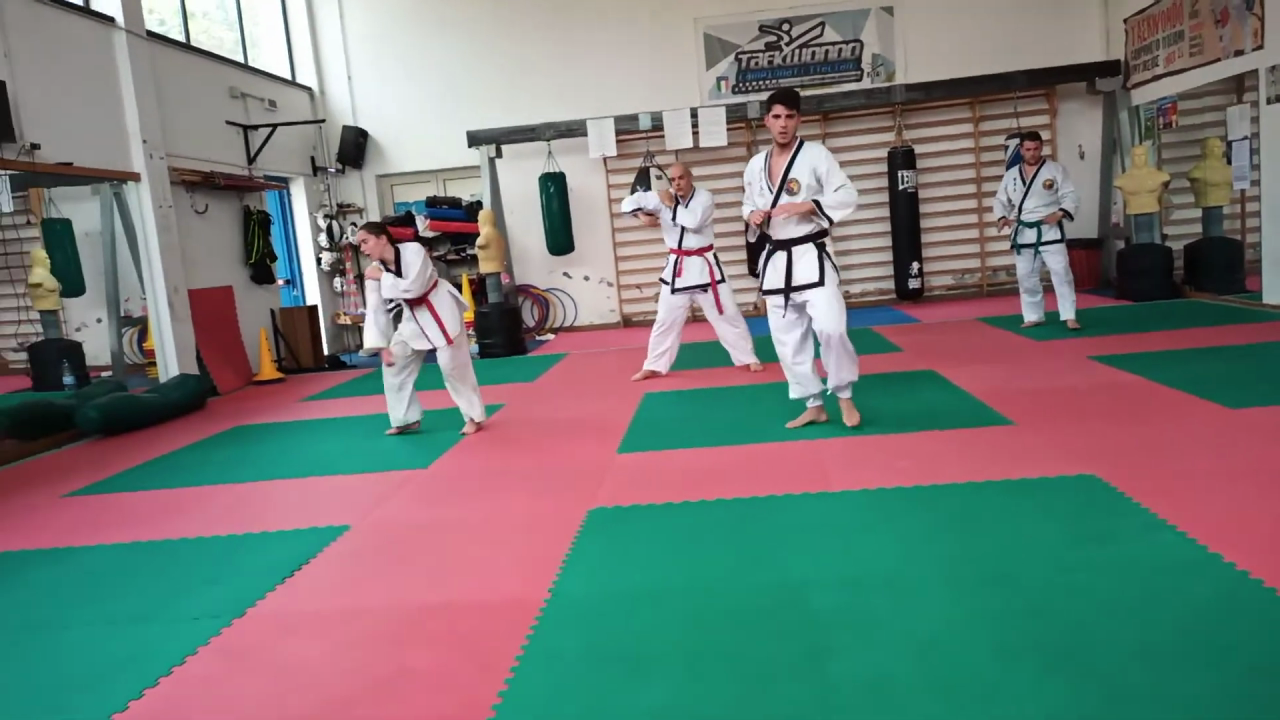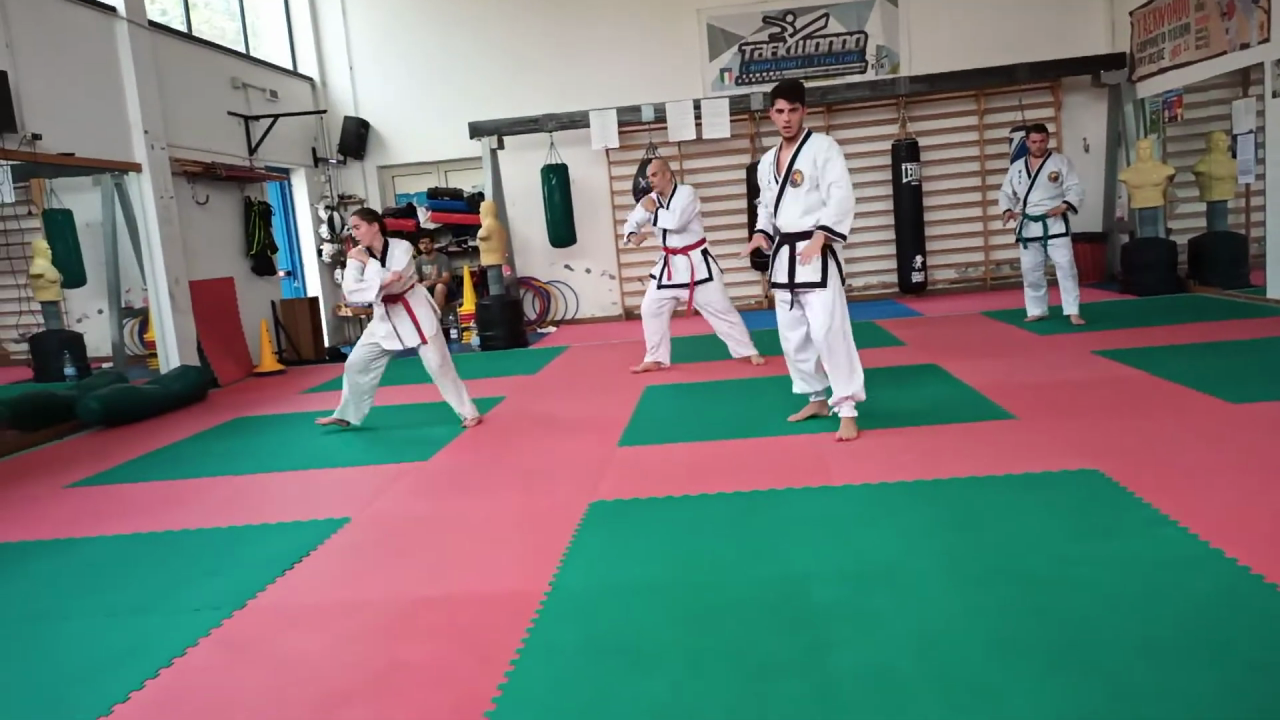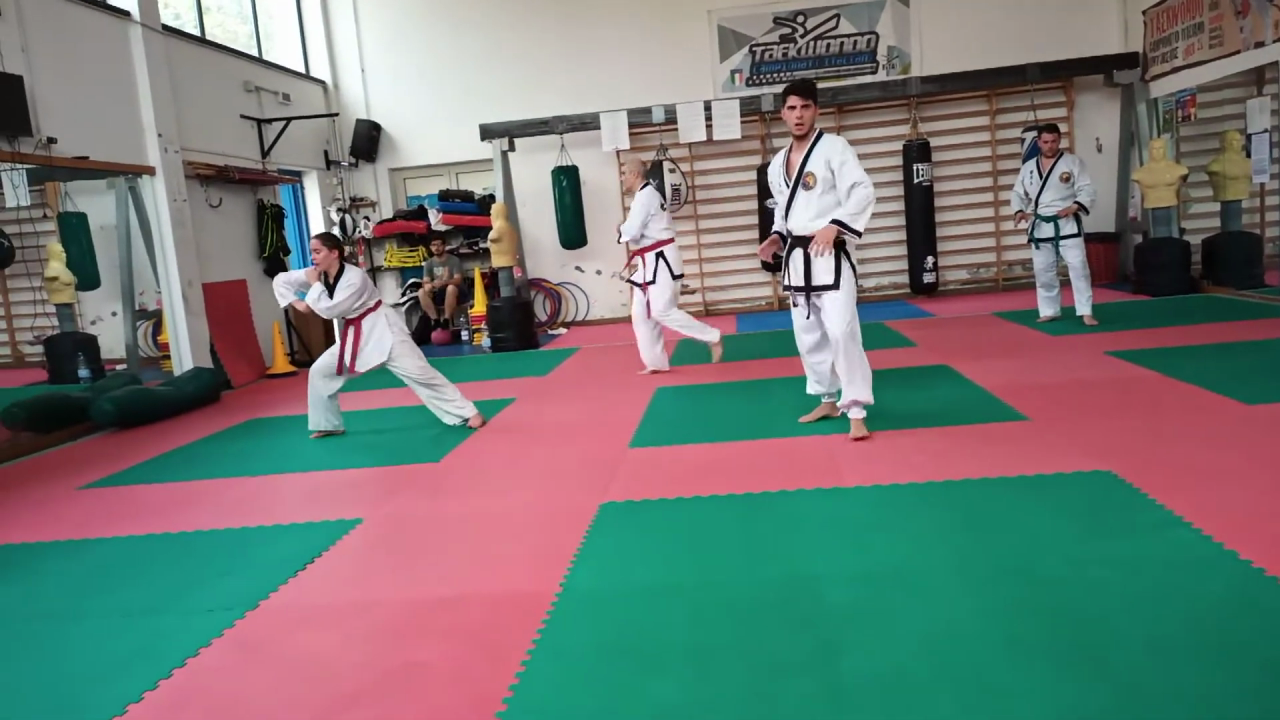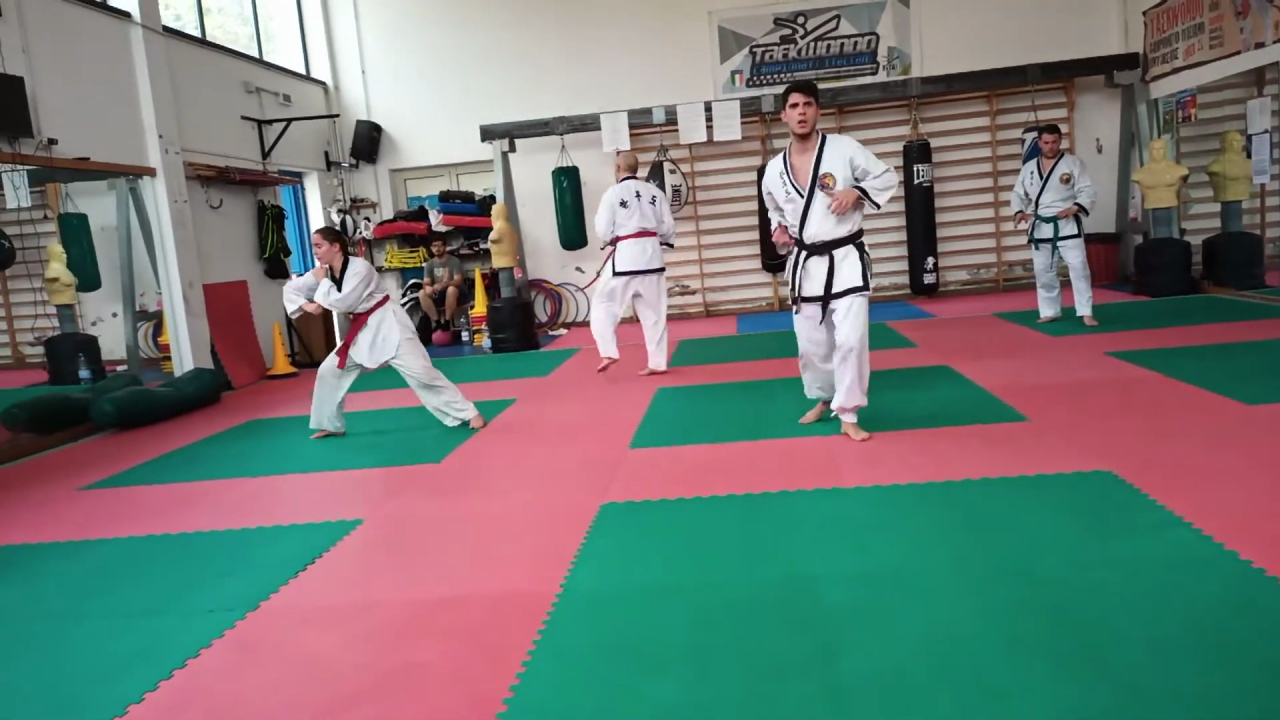
dt=0.3s
person 1, frame 1
left shoulder: (816, 155)
right shoulder: (756, 165)
left elbow: (847, 195)
right elbow: (749, 204)
left wrist: (807, 206)
right wrist: (752, 216)
left hip: (811, 256)
right hip: (775, 261)
left knee: (831, 328)
right knee: (787, 341)
left ankle: (843, 394)
right ankle: (813, 405)
person 1, frame 2
left shoulder: (823, 146)
right shoulder: (767, 161)
left elbow: (841, 194)
left wrist: (821, 236)
right wrist: (762, 235)
left hip: (817, 253)
right hip: (784, 255)
left knee: (829, 331)
right knee: (793, 335)
left ankle: (847, 410)
right ankle: (817, 398)
person 1, frame 3
left shoulder: (835, 147)
right shoulder: (777, 164)
left elbow: (862, 192)
left wrist: (834, 228)
right wrist: (778, 237)
left hip: (830, 256)
right hip: (797, 258)
left knee: (841, 331)
right knee: (808, 337)
left ankle: (855, 411)
right ankle: (828, 399)
person 1, frame 4
left shoulder: (844, 147)
right shoulder: (775, 170)
left elbow: (888, 177)
left wrist: (857, 190)
right wrist: (778, 229)
left hip: (846, 260)
right hip: (805, 265)
left knee: (851, 339)
right knee: (810, 344)
left ankle: (848, 414)
right ankle: (825, 398)
person 2, frame 1
left shoulder: (704, 197)
right shoulder: (661, 198)
left elbow: (693, 220)
right elbow: (628, 203)
left wrist: (671, 205)
right wrist: (641, 214)
left hip: (705, 265)
right hip: (677, 267)
left knee: (727, 313)
right knee: (666, 319)
left ankle: (748, 358)
right ankle: (653, 366)
person 2, frame 2
left shoulder: (687, 193)
right shoulder: (651, 199)
left elbow: (676, 222)
right elbow: (633, 221)
left wrist: (654, 209)
right wrist: (630, 236)
left hip: (695, 261)
right hip: (670, 264)
left knee: (720, 308)
right knee: (651, 310)
left ankle: (750, 351)
right ankle: (655, 358)
person 2, frame 3
left shoulder: (645, 197)
right shoulder: (651, 194)
left elbow: (632, 233)
left wrist: (623, 228)
right wrist: (637, 255)
left hip: (660, 261)
right hip: (652, 261)
left knee: (663, 312)
right knee: (642, 315)
left ankle: (712, 337)
right ankle: (655, 362)
person 2, frame 4
left shoulder: (613, 193)
right shoulder: (654, 191)
left elbow: (602, 230)
right elbow: (668, 224)
left wrist: (614, 240)
right wrist: (661, 242)
left hip: (627, 253)
right hip: (651, 251)
left knee: (603, 305)
right knee: (654, 312)
left ankle: (608, 352)
right ankle: (658, 363)
person 3, frame 1
left shoulder: (414, 250)
right shoulder: (376, 271)
left elbow: (414, 288)
right elbow: (376, 310)
left wrist: (382, 277)
right wrist: (381, 346)
left hip: (441, 309)
right hip: (413, 316)
left knee: (452, 365)
right knee: (394, 366)
left ankle: (474, 416)
right ankle: (406, 420)
person 3, frame 2
left shoulder: (402, 247)
right shoulder: (357, 256)
left elbow: (399, 279)
right elbow: (353, 291)
left wrist: (367, 262)
right wrist: (384, 282)
left hip: (414, 311)
right hip: (385, 317)
left knee: (437, 364)
right knee: (357, 364)
left ankle: (469, 412)
right ankle: (346, 415)
person 3, frame 3
left shoulder: (356, 278)
right shoulder: (316, 274)
left elbow: (330, 311)
right elbow: (282, 281)
left wrist: (315, 286)
right wrist: (296, 302)
left hip: (382, 329)
right hip: (354, 335)
left knee: (419, 372)
right knee: (319, 373)
left ankle: (468, 412)
right ankle: (327, 425)
person 3, frame 4
left shoulder: (360, 268)
right shoulder: (323, 272)
left elbow: (342, 304)
right elbow: (291, 288)
left wrist: (323, 282)
right wrist: (306, 303)
left hip: (387, 324)
right hip: (360, 330)
left knee: (420, 371)
right knee: (328, 372)
left ankle: (468, 413)
right ankle: (330, 424)
person 4, frame 1
left shoulder: (1055, 169)
right shoulder: (1011, 175)
left elbow: (1070, 196)
right elbow: (1001, 200)
left wrist: (1060, 213)
right wrist: (1002, 217)
left hip: (1049, 230)
right hip: (1023, 233)
left knee: (1061, 271)
right knee: (1026, 277)
left ankle: (1070, 317)
right ankle: (1033, 316)
person 4, frame 2
left shoulder: (1061, 162)
right shoulder: (1017, 167)
left elbow: (1075, 189)
right elbow: (1006, 193)
left wrist: (1064, 206)
right wrist: (1007, 210)
left hip: (1054, 224)
right hip: (1028, 226)
left knee: (1066, 266)
right knee: (1031, 270)
left ankle: (1073, 312)
right ankle: (1037, 310)
person 4, frame 3
left shoulder: (1073, 162)
right shoulder: (1028, 167)
left elbow: (1087, 190)
right elbow: (1018, 193)
left wrist: (1075, 206)
right wrist: (1019, 211)
left hip: (1067, 225)
right hip: (1040, 227)
left knee: (1078, 266)
right knee: (1043, 271)
left ankle: (1085, 312)
right ankle: (1049, 311)
person 4, frame 4
left shoulder: (1073, 163)
right shoulder: (1029, 168)
left elbow: (1087, 191)
right elbow: (1018, 194)
left wrist: (1075, 208)
right wrist: (1019, 212)
left hip: (1067, 225)
right hip: (1040, 227)
left knee: (1078, 267)
right knee: (1043, 272)
left ankle: (1086, 313)
right ankle: (1049, 312)
